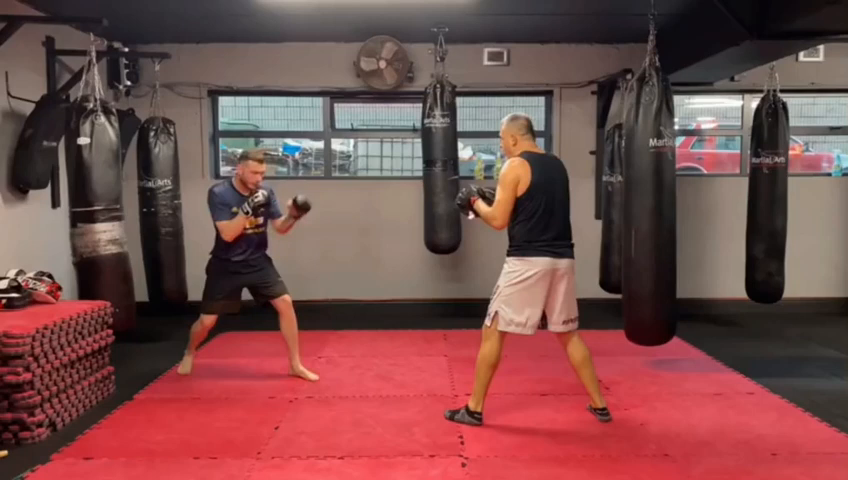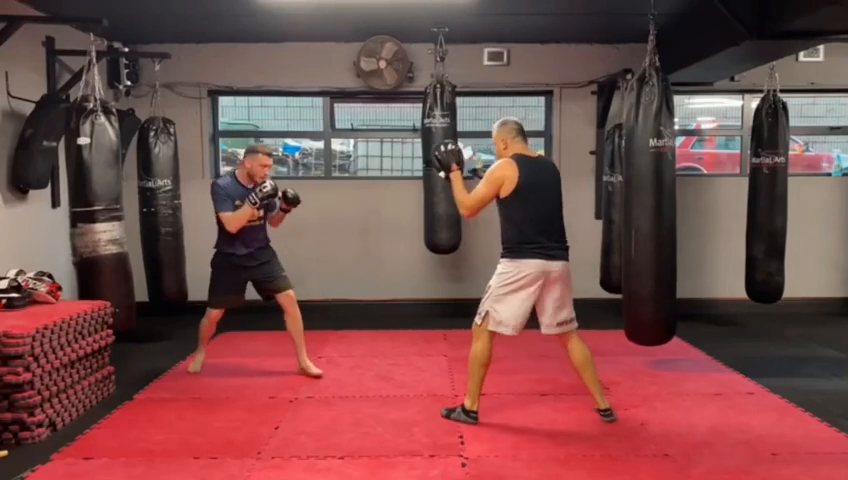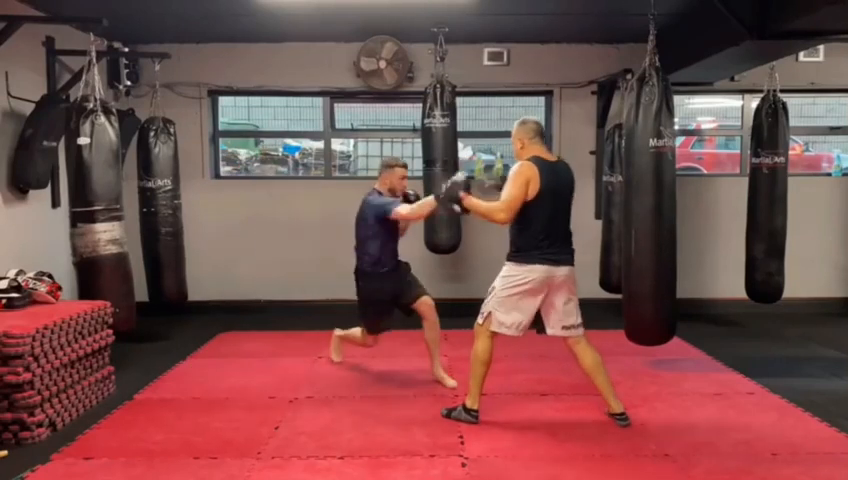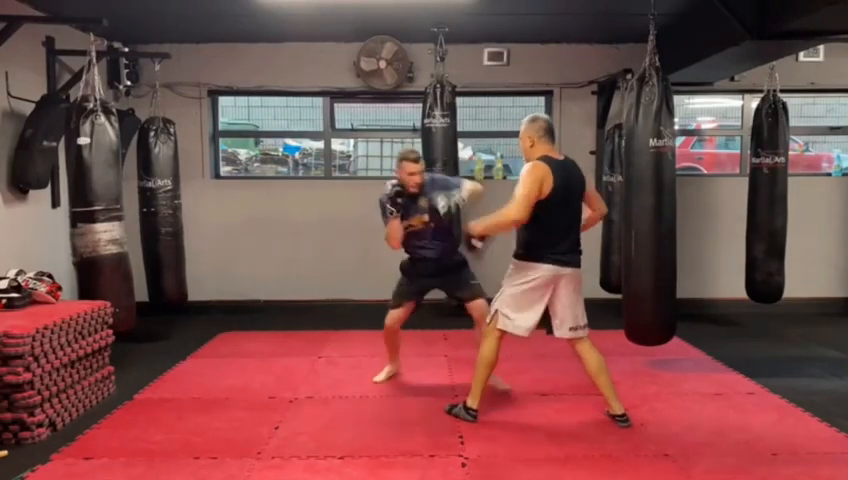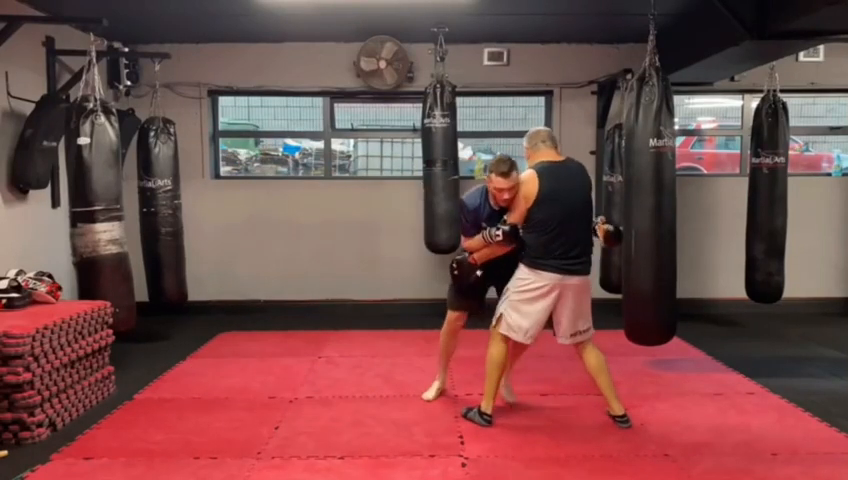
dt=1s
person 1, frame 1
left shoulder: (515, 167)
right shoulder: (557, 165)
left elbow: (499, 220)
left wrist: (475, 202)
right wrist: (493, 200)
left hip: (527, 261)
right hip: (562, 259)
left knee: (493, 331)
right knee: (568, 333)
left ankle: (474, 409)
right ankle: (599, 404)
person 1, frame 2
left shoulder: (504, 168)
right shoulder: (550, 167)
left elbow: (467, 209)
left wrist: (453, 171)
right wrist: (489, 184)
left hip: (520, 263)
right hip: (556, 262)
left knee: (482, 330)
right knee: (569, 335)
left ankle: (469, 407)
right ankle: (603, 405)
person 1, frame 3
left shoulder: (525, 170)
right shoulder: (565, 171)
left elbow: (503, 214)
left wrist: (463, 197)
right wrist: (506, 189)
left hip: (525, 268)
right hip: (562, 268)
left knee: (484, 331)
right knee: (577, 340)
left ankle: (470, 406)
right ankle: (617, 409)
person 1, frame 4
left shoulder: (535, 169)
right shoulder: (574, 169)
left elbow: (516, 215)
right elbow: (599, 210)
left wrist: (478, 227)
left hip: (535, 266)
right hip: (568, 268)
left knee: (493, 331)
right knee: (580, 340)
left ankle: (471, 405)
right ankle: (617, 410)
person 1, frame 5
left shoulder: (530, 178)
right shoulder: (581, 172)
left wrist: (474, 259)
left hip: (538, 273)
right hip: (578, 274)
left knee: (500, 335)
right knee: (584, 343)
left ankle: (485, 409)
right ankle: (618, 411)
person 2, frame 1
left shoulder: (265, 192)
right shoulder: (218, 193)
left elbow: (280, 228)
right elbow: (228, 234)
left wrist: (293, 214)
right wrist: (248, 208)
left hip: (257, 261)
right hip: (226, 265)
left knee: (285, 304)
right knee: (207, 319)
left ankle: (296, 365)
right ankle: (189, 355)
person 2, frame 2
left shoulder: (266, 185)
right shoulder: (222, 186)
left elbow: (274, 222)
right elbow: (231, 225)
left wrist: (284, 207)
right wrist: (255, 199)
left hip: (261, 255)
right hip: (230, 259)
left knee: (289, 300)
right knee: (214, 313)
left ankle: (303, 361)
right ankle: (201, 353)
person 2, frame 3
left shoulder: (395, 198)
right shoulder: (374, 203)
left elbow: (406, 222)
right elbow: (407, 214)
left hip: (394, 270)
right hip: (371, 278)
left knee: (428, 309)
right knee: (369, 340)
left ankle: (437, 369)
right ankle: (341, 337)
person 2, frame 4
left shoulder: (437, 182)
right shoulder: (390, 199)
left elbow: (475, 188)
right elbow: (394, 243)
left wrist: (456, 196)
right wrist: (392, 209)
left hip: (451, 264)
right hip: (418, 267)
left knee: (482, 314)
right knee: (392, 322)
right ankle: (393, 364)
person 2, frame 5
right shoulder: (471, 202)
right elbow: (468, 245)
right wrist: (490, 236)
left hip: (512, 264)
right hip: (477, 264)
right knee: (453, 321)
left ankle: (503, 378)
right ankle: (440, 380)
